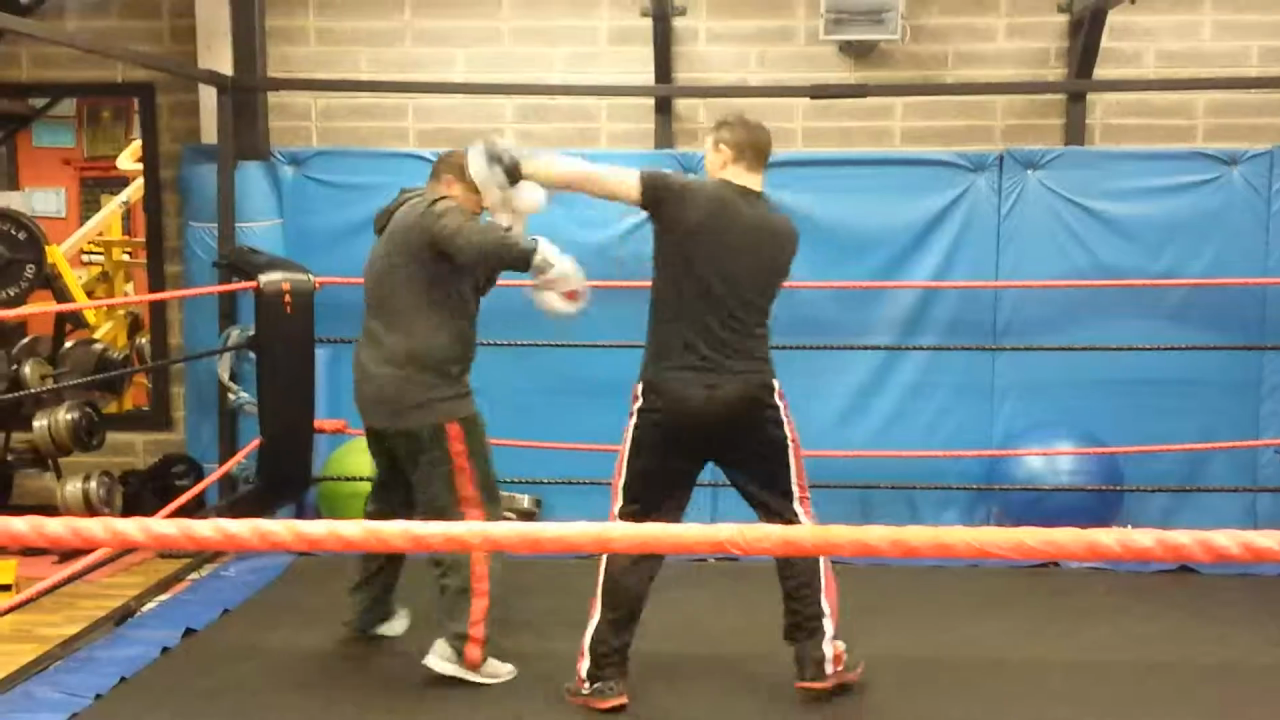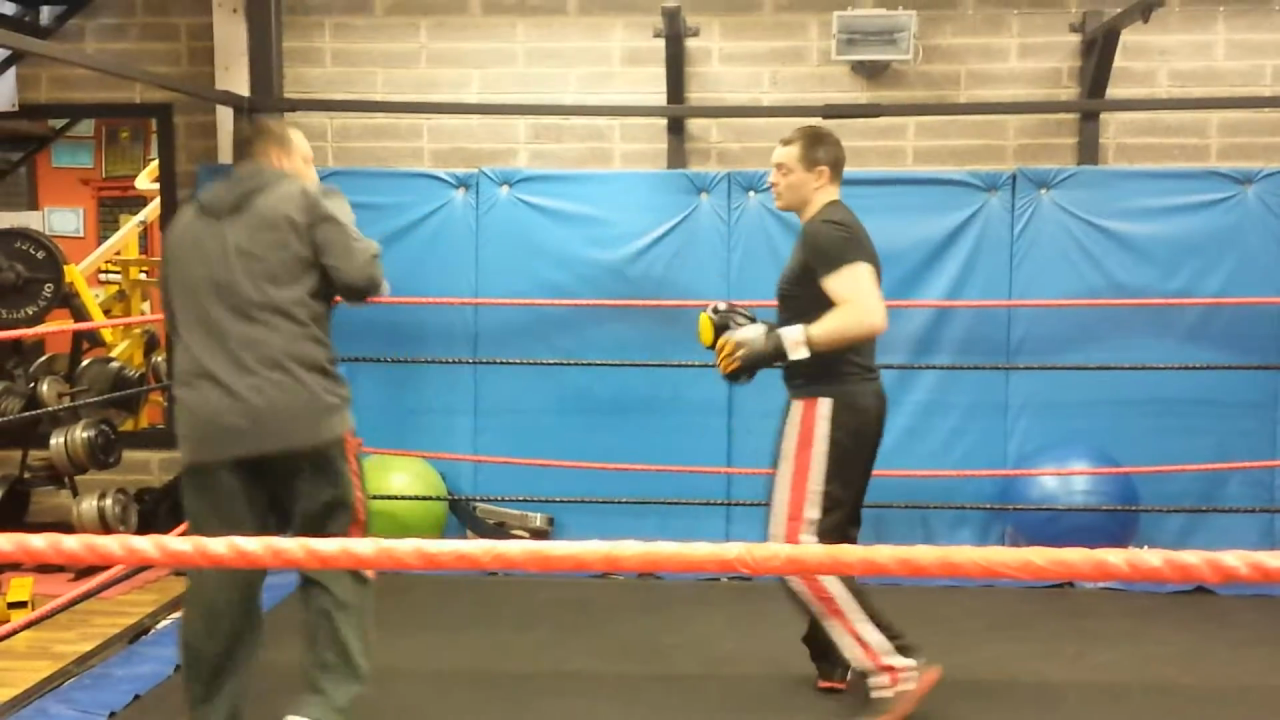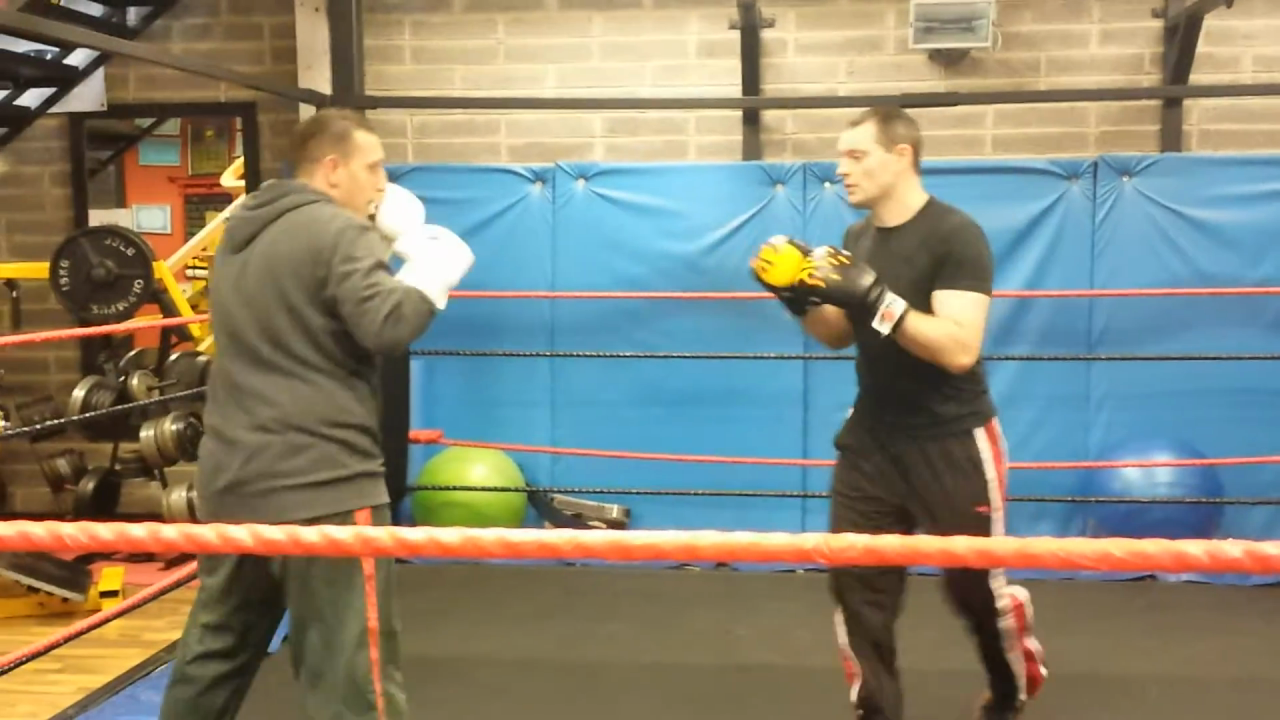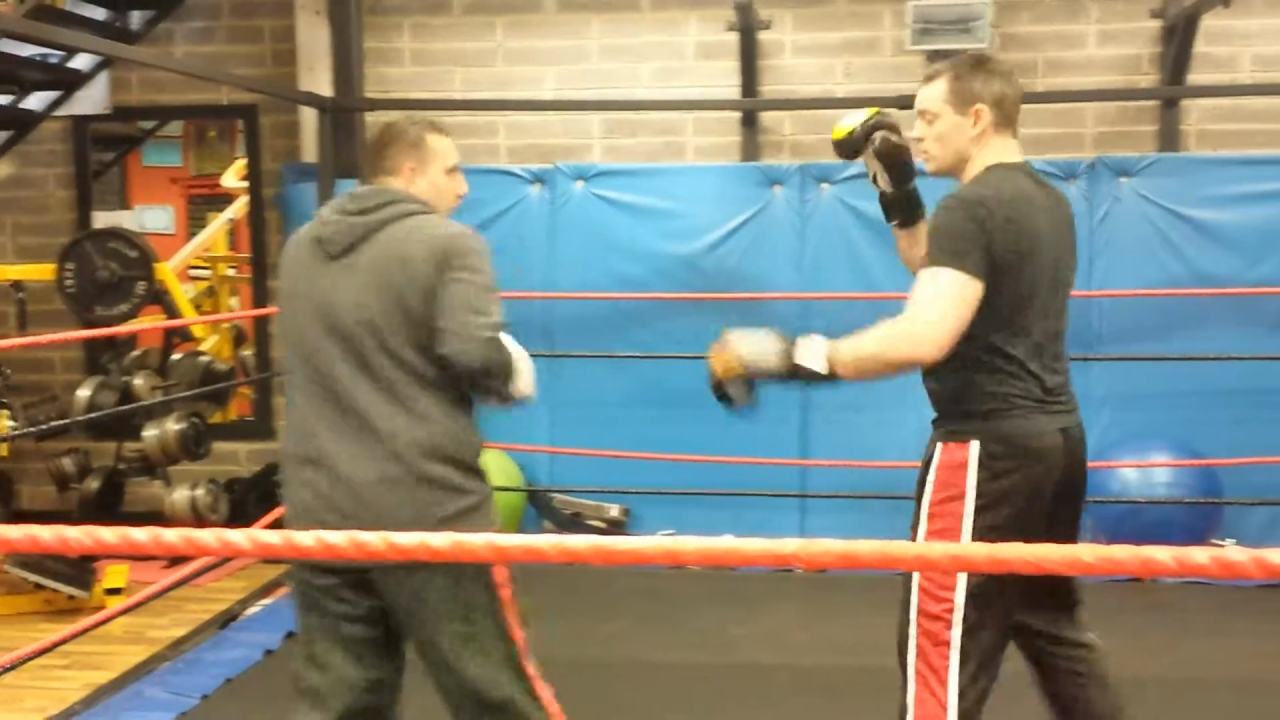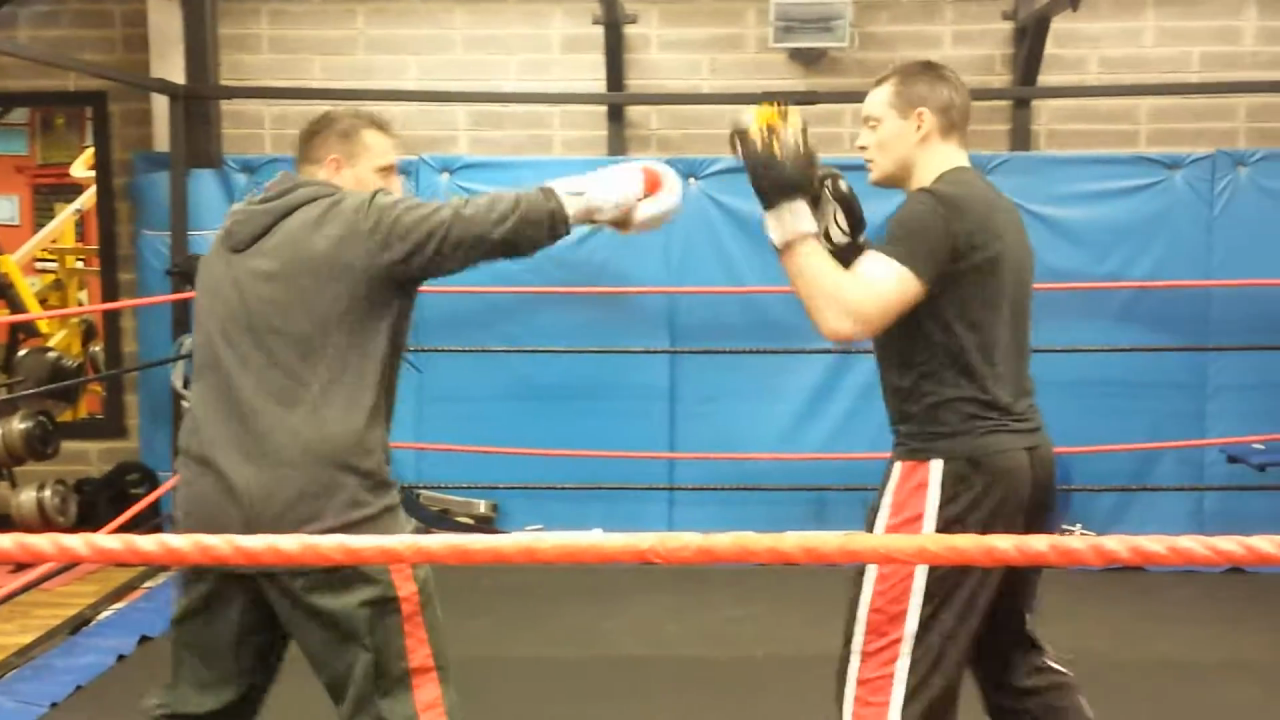
dt=0.7s
person 1, frame 1
left shoulder: (681, 196)
right shoulder: (782, 233)
left elbow: (582, 174)
left wrist: (514, 163)
left hip: (669, 396)
right hip: (748, 396)
right knee: (793, 521)
left ankle: (601, 675)
right ankle: (822, 659)
person 1, frame 2
left shoulder: (826, 232)
right shoulder: (837, 231)
left elbow: (867, 317)
left wrist: (780, 342)
right wrist: (753, 331)
left hip: (828, 404)
right hip: (857, 400)
left knee: (799, 543)
right knee: (832, 536)
left ankle: (895, 669)
right ankle: (833, 661)
person 1, frame 3
left shoulder: (955, 236)
right shoulder: (857, 237)
left elbow: (958, 350)
right elbow: (839, 334)
left wrist: (873, 299)
right wrist: (802, 300)
left hip: (954, 439)
right hip: (872, 436)
left knee: (975, 585)
right knee: (857, 584)
person 1, frame 4
left shoulder: (971, 209)
right shoulder: (1046, 200)
left elbow: (924, 337)
left wrist: (795, 355)
right wrist: (899, 197)
left hip: (987, 450)
right hip: (1052, 434)
left knee: (946, 645)
right knee: (1051, 626)
person 1, frame 5
left shoulder: (936, 207)
right shoulder: (985, 207)
left elbow: (843, 317)
left wrist: (786, 208)
right wrist: (848, 240)
left hip: (956, 467)
right hip: (1016, 459)
right knee: (1013, 663)
person 2, frame 1
left shoulder: (400, 224)
right shoulder: (433, 215)
left elbow: (476, 271)
right elbow: (493, 247)
left wrist: (519, 252)
right wrist: (549, 257)
left hip: (379, 394)
right hip: (427, 396)
left knee: (392, 501)
right knee: (467, 513)
left ankle: (372, 609)
right ankle: (462, 648)
person 2, frame 2
left shoulder: (184, 227)
right shoulder: (306, 203)
right elbow: (363, 276)
right wrist: (321, 285)
left hip: (211, 426)
right hip: (301, 417)
left knee: (221, 584)
right knee: (337, 563)
person 2, frame 3
left shoulder: (245, 233)
right shoulder: (339, 234)
right elbow: (389, 326)
left wrist: (377, 242)
right wrist: (432, 268)
left hip: (233, 481)
right hip: (321, 485)
left knee: (213, 654)
right knee: (348, 671)
person 2, frame 4
left shoulder: (300, 250)
right shoulder: (447, 245)
right elbow: (473, 351)
right wrist: (515, 370)
left hip: (321, 507)
right hip: (426, 508)
person 2, frame 5
left shoulder: (230, 241)
right shoulder: (361, 223)
right elbow: (484, 222)
right wrist: (604, 191)
left hip: (214, 508)
right hip: (323, 513)
